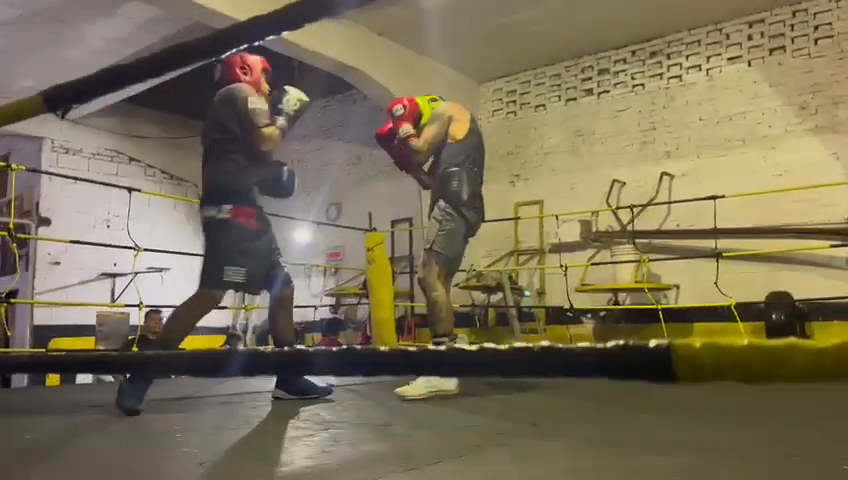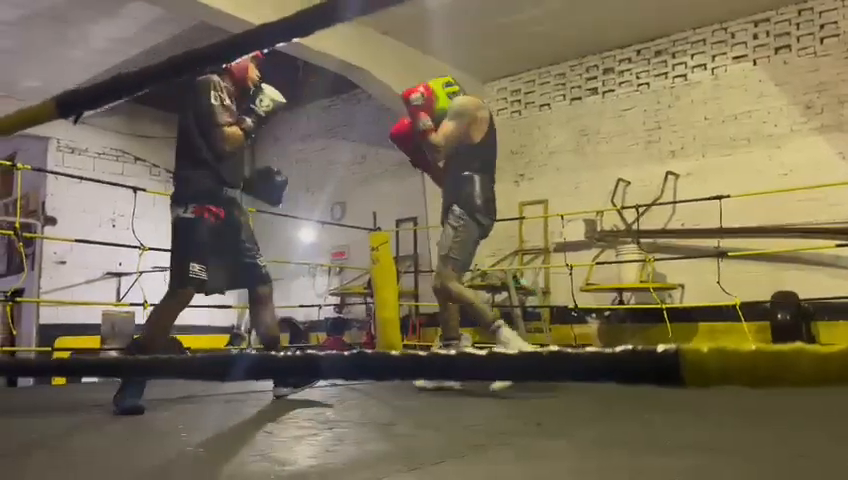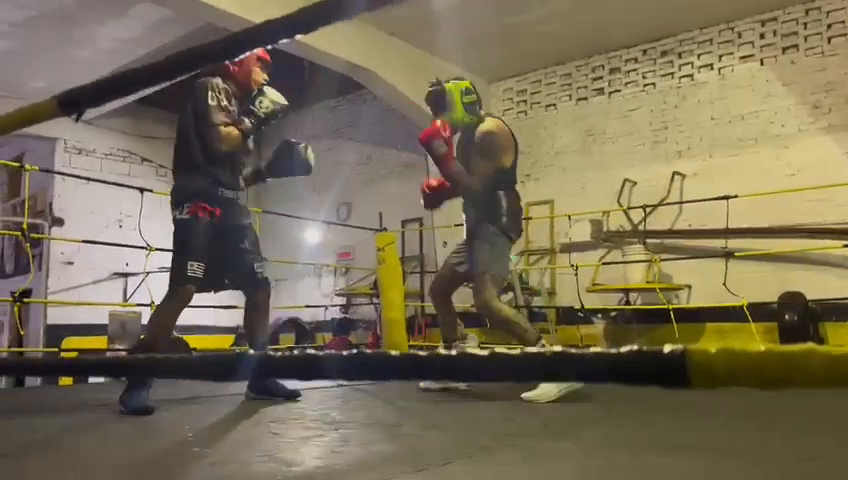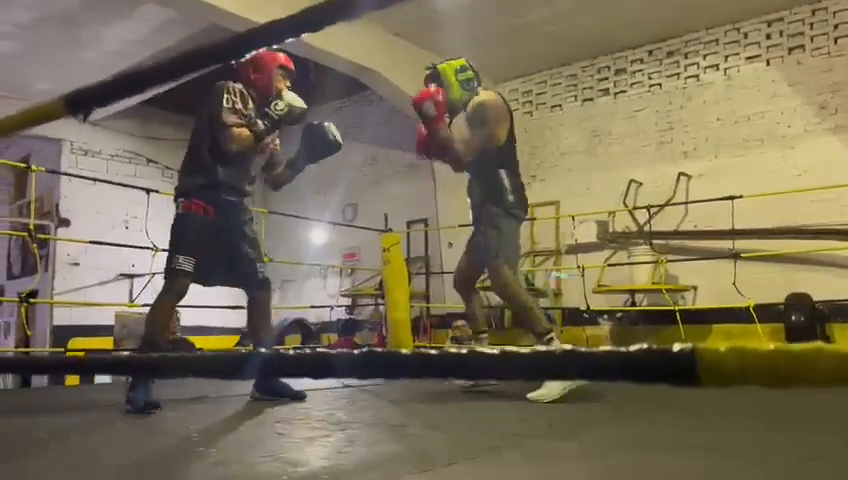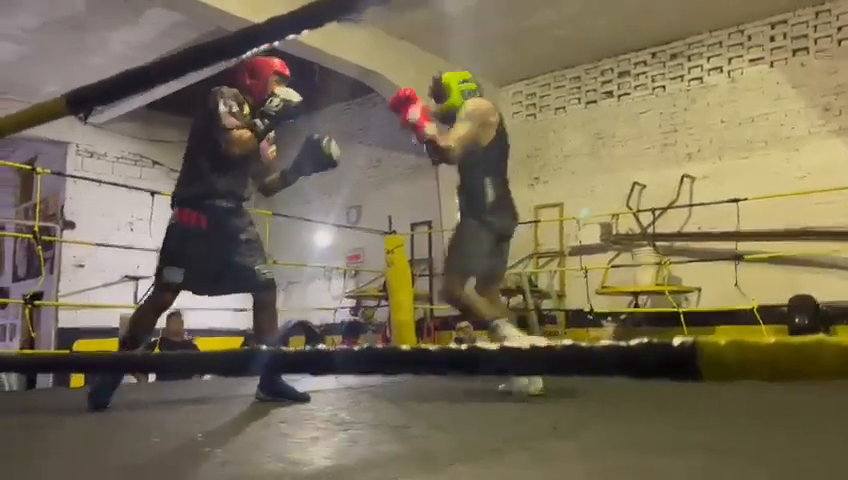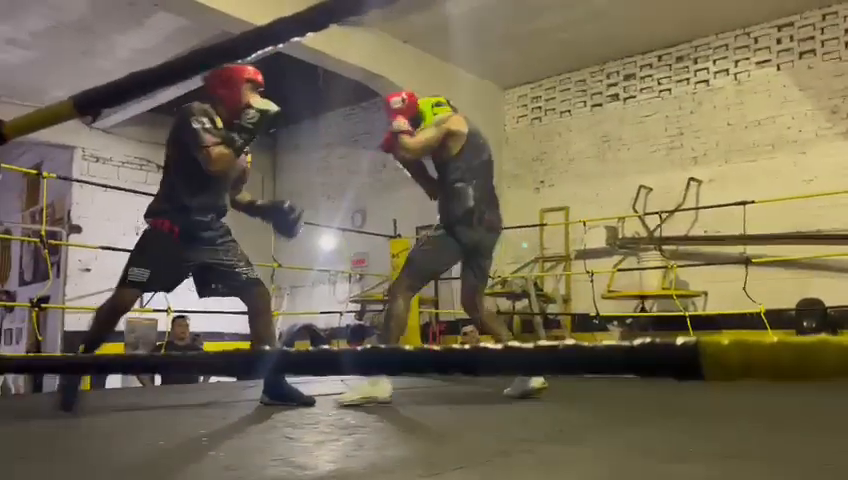
dt=0.2s
person 1, frame 1
left shoulder: (227, 105)
right shoulder: (238, 94)
right elbow: (267, 141)
left wrist: (270, 179)
right wrist: (286, 112)
left hip: (242, 208)
right hip: (230, 206)
left knee: (283, 287)
right knee: (212, 293)
left ankle: (288, 377)
right ankle: (140, 376)
person 1, frame 2
left shoulder: (232, 102)
right shoulder: (210, 85)
right elbow: (225, 141)
left wrist: (252, 182)
right wrist: (257, 114)
left hip: (228, 205)
right hip: (199, 204)
left knee: (261, 285)
right knee: (183, 291)
left ankle: (282, 374)
right ankle: (133, 381)
person 1, frame 3
left shoulder: (242, 109)
right shoulder: (211, 87)
right elbow: (220, 141)
left wrist: (272, 167)
right wrist: (256, 116)
left hip: (230, 208)
right hip: (198, 203)
left knee: (259, 288)
right knee: (182, 291)
left ankle: (258, 376)
right ankle: (137, 383)
person 1, frame 4
left shoulder: (266, 119)
right shoulder: (229, 92)
left elbow: (275, 180)
right elbow: (233, 141)
left wrist: (307, 153)
right wrist: (272, 118)
left hip: (235, 208)
right hip: (201, 202)
left knee: (260, 290)
right knee: (177, 284)
left ankle: (264, 377)
right ankle: (142, 379)
person 1, frame 5
left shoulder: (262, 126)
right shoulder: (223, 97)
left elbow: (265, 184)
right elbow: (234, 144)
left wrist: (302, 165)
right wrist: (269, 117)
left hip: (234, 216)
right hip: (197, 211)
left knee: (266, 290)
right knee: (164, 293)
left ankle: (270, 379)
right ankle: (111, 374)
person 1, frame 6
left shoulder: (239, 132)
right shoulder: (196, 113)
right elbow: (214, 161)
left wrist: (266, 209)
right wrist: (247, 129)
left hip: (212, 229)
right hip: (172, 224)
left knee: (258, 293)
right knee: (125, 297)
left ankle: (273, 382)
right ankle: (77, 369)
person 2, frame 1
left shoulder: (446, 110)
right shoulder: (450, 139)
left elbow: (420, 153)
right elbow: (427, 180)
left wrist: (402, 124)
right wrist: (396, 148)
left hip: (456, 204)
right hip: (455, 206)
left knee: (429, 276)
right knee: (438, 285)
person 2, frame 2
left shoulder: (466, 106)
right shoulder: (456, 122)
left elbow: (436, 148)
right elbow: (444, 177)
left wrist: (420, 115)
right wrist: (412, 145)
left hip: (468, 208)
right hip: (460, 209)
left knee: (445, 283)
right knee: (446, 284)
left ankle: (512, 342)
person 2, frame 3
left shoulder: (490, 131)
right shoulder: (464, 137)
left elbow: (474, 187)
left wrist: (442, 155)
right wrist: (441, 189)
left hip: (496, 225)
right hip: (479, 227)
left knee: (486, 301)
right knee: (439, 290)
person 2, frame 4
left shoulder: (485, 102)
right shoulder: (471, 115)
left elbow: (463, 153)
right elbow: (461, 162)
left wrist: (434, 119)
right wrist: (436, 146)
left hip: (501, 204)
right hip: (490, 206)
left knee: (505, 283)
right knee: (463, 280)
person 2, frame 5
left shoulder: (478, 107)
right shoulder: (473, 121)
left elbow: (451, 151)
right elbow: (440, 156)
left wrist: (421, 122)
right wrist: (416, 117)
left hip: (483, 212)
right hip: (500, 214)
left knee: (453, 290)
right knee: (487, 291)
left ankle: (515, 337)
right ankle: (526, 371)
person 2, frame 6
left shoulder: (449, 121)
right shoulder: (470, 139)
left elbow: (407, 149)
right elbow: (437, 191)
left wrist: (399, 117)
right wrist: (412, 163)
left hip: (461, 223)
right hip: (486, 225)
left knee: (401, 290)
right knee: (474, 305)
left ankle: (379, 379)
